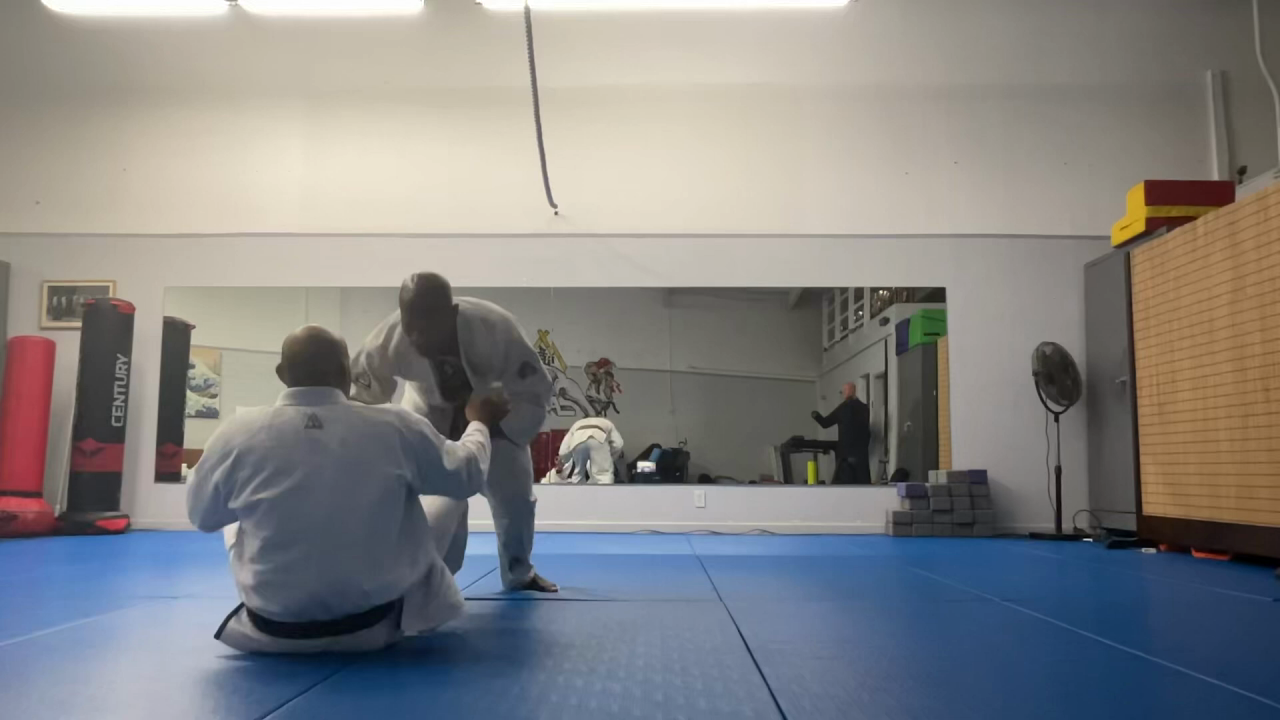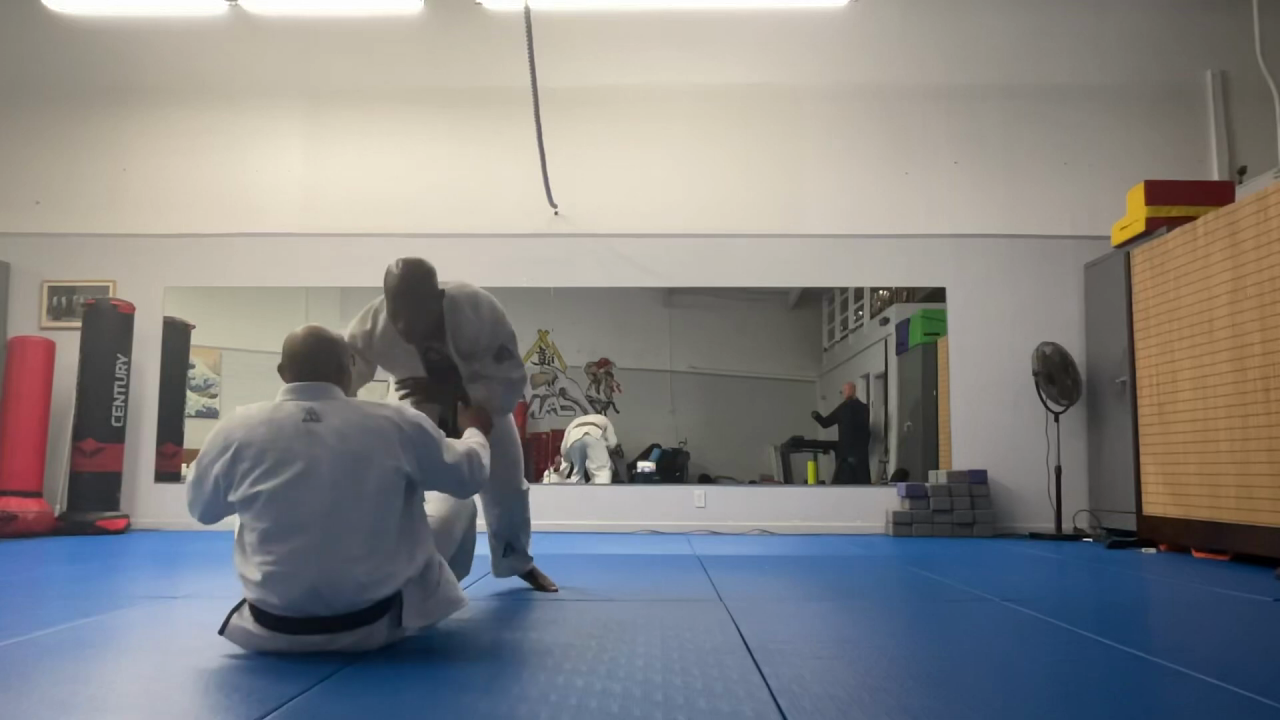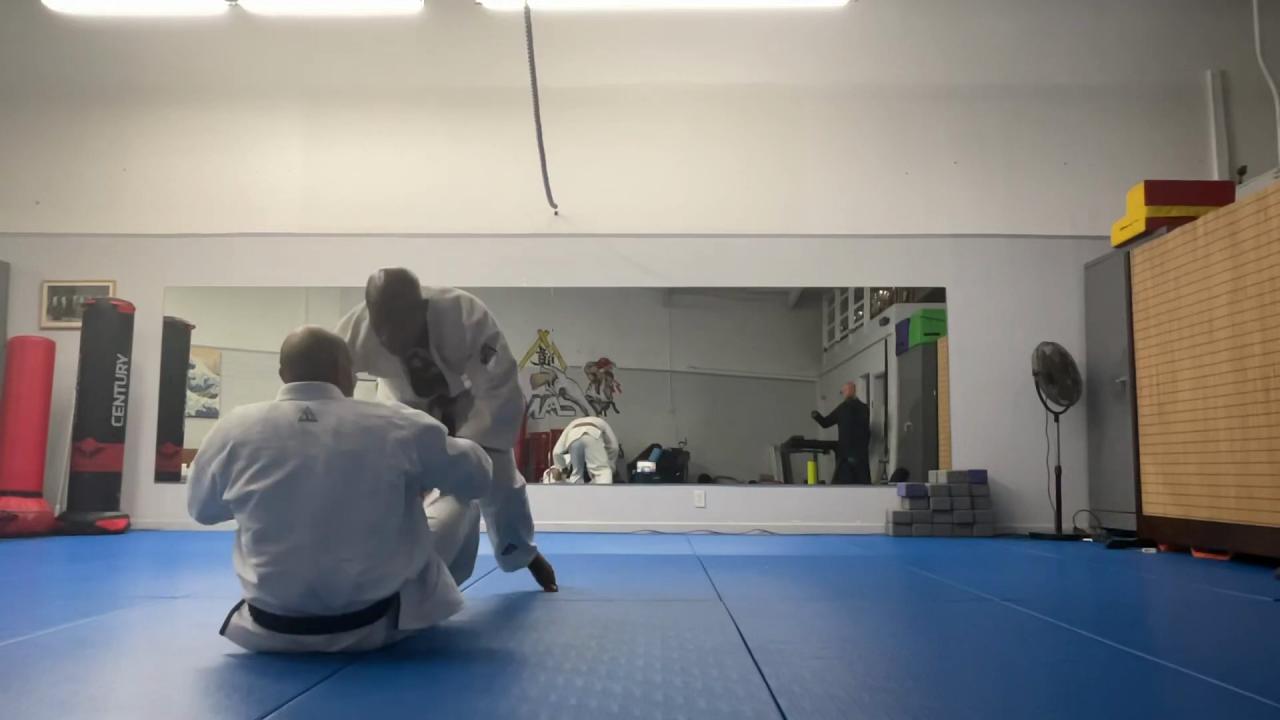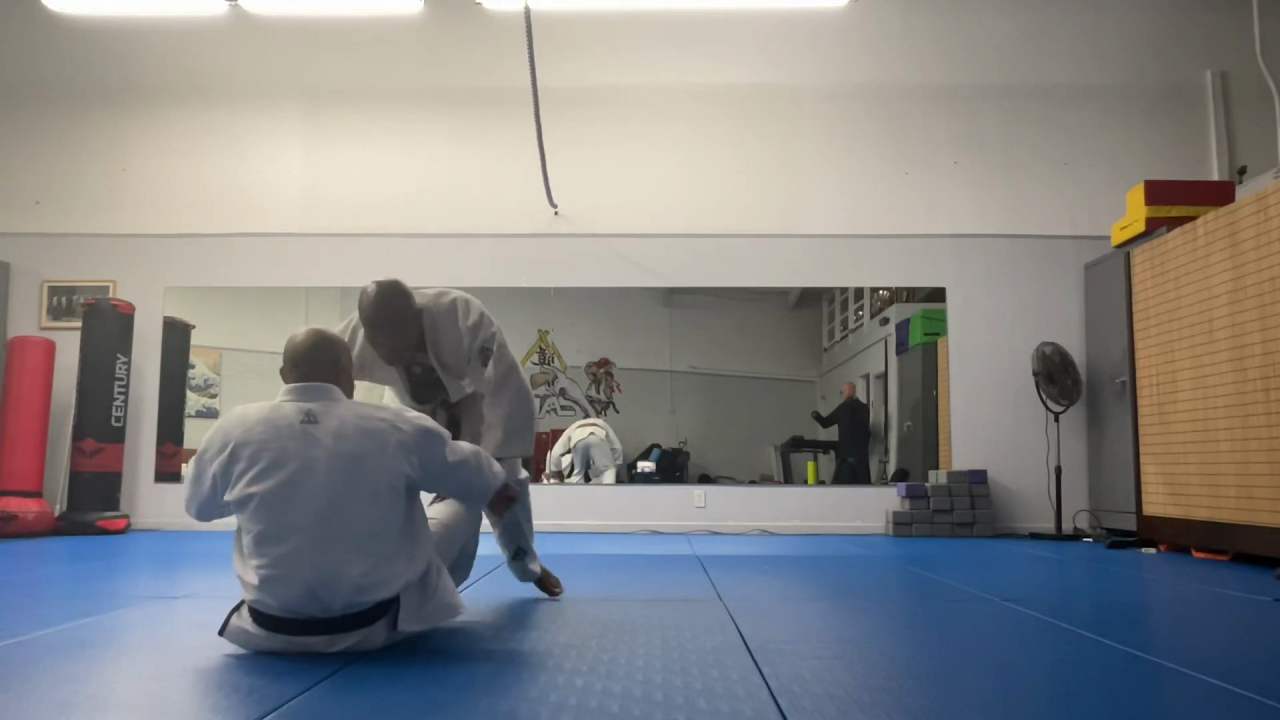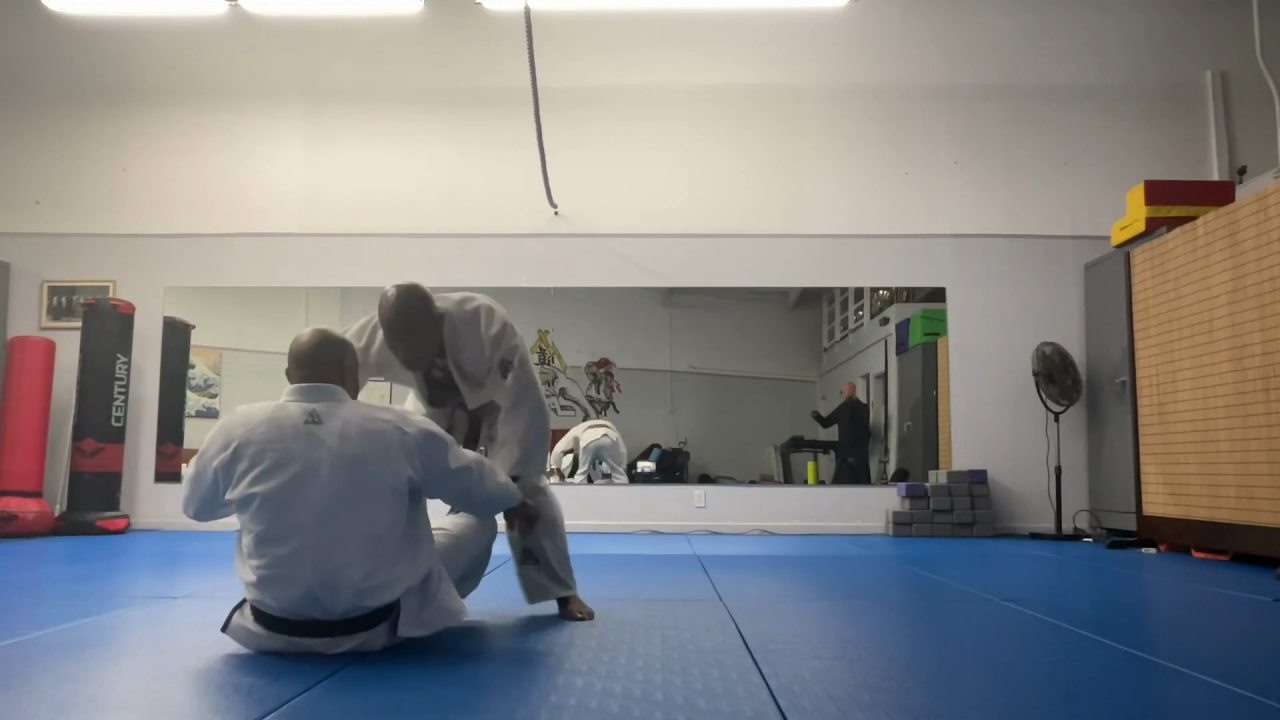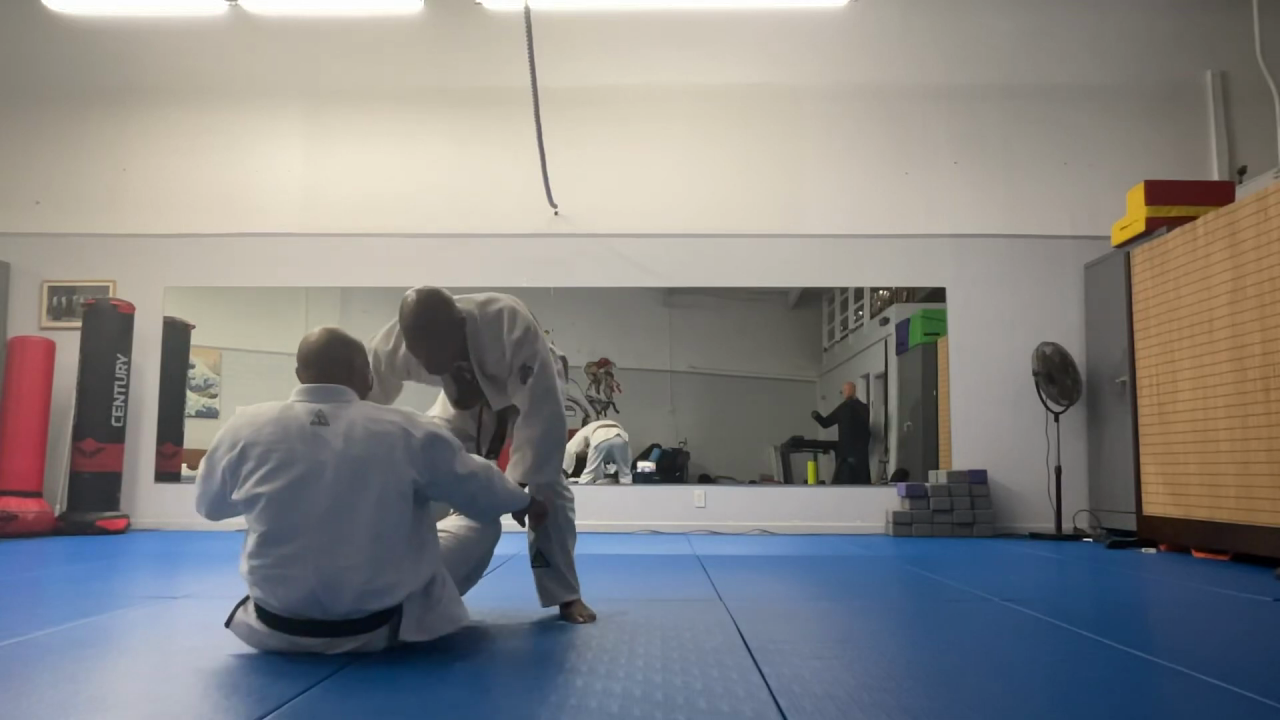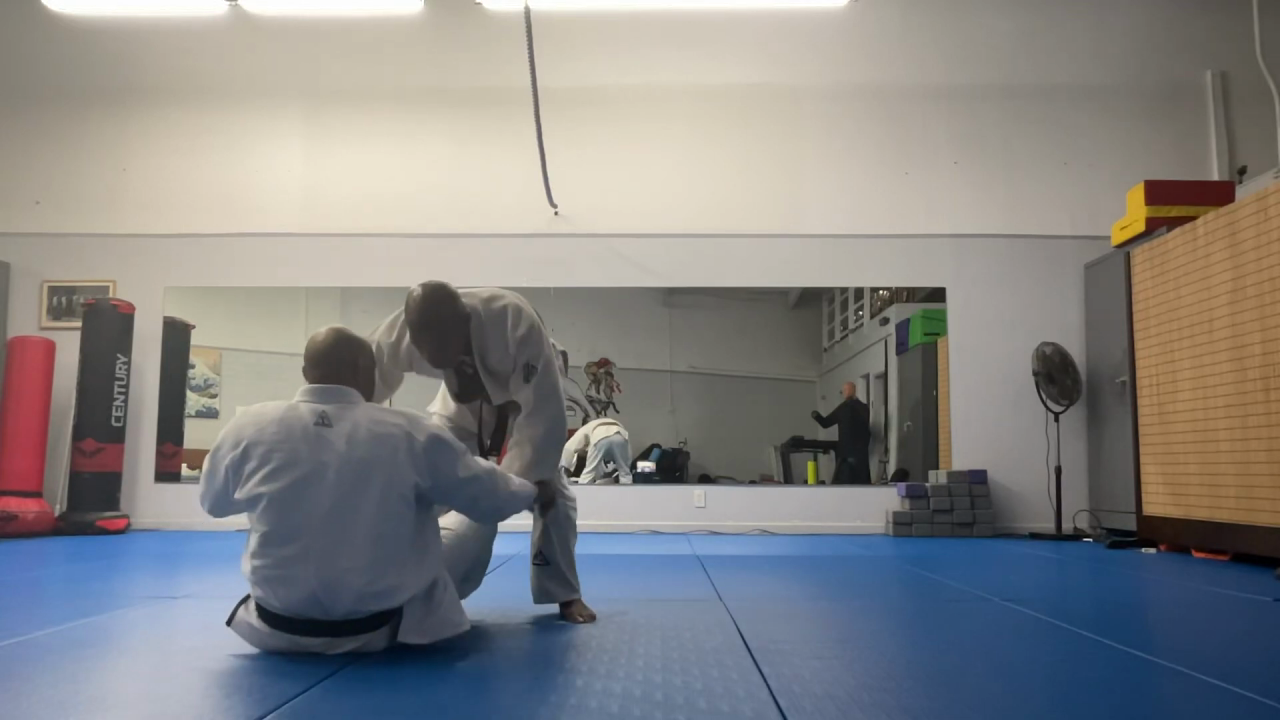
dt=0.2s
person 1, frame 1
left shoulder: (238, 434)
right shoulder: (396, 429)
left elbow: (202, 515)
right elbow: (466, 474)
right wrist: (481, 423)
left hip: (274, 631)
right hip: (374, 626)
right knee: (450, 498)
person 1, frame 2
left shoulder: (237, 429)
right shoulder: (397, 424)
left elbow: (202, 508)
right elbow: (469, 475)
right wrist: (475, 431)
left hip: (275, 628)
right hip: (376, 622)
right knee: (459, 504)
person 1, frame 3
left shoulder: (235, 429)
right shoulder: (396, 425)
left elbow: (202, 509)
right elbow: (475, 475)
left hip: (274, 628)
right hip: (374, 623)
right knee: (458, 503)
person 1, frame 4
left shoulder: (235, 429)
right shoulder: (396, 428)
left elbow: (200, 506)
right elbow: (473, 476)
right wrist: (499, 488)
left hip: (274, 629)
right hip: (375, 623)
right knee: (466, 509)
person 1, frame 5
left shoulder: (238, 429)
right shoulder: (400, 430)
left elbow: (196, 505)
right elbow: (475, 484)
right wrist: (515, 502)
left hip: (274, 629)
right hip: (376, 624)
right knee: (478, 521)
person 1, frame 6
left shoulder: (246, 428)
right shoulder: (406, 431)
left elbow: (210, 504)
right elbow: (482, 489)
right wrist: (524, 503)
left hip: (278, 628)
right hip: (380, 625)
right knee: (482, 524)
person 1, frame 7
left shoulder: (250, 427)
right shoulder: (410, 434)
left elbow: (213, 501)
right elbow: (492, 494)
right wrist: (534, 493)
left hip: (279, 626)
right hip: (380, 626)
right knee: (475, 522)
person 2, frame 1
left shoulder: (495, 326)
right shoulder: (387, 340)
left elbow: (536, 390)
right elbow: (360, 397)
left wrist: (494, 432)
right hip: (430, 411)
left knee: (514, 494)
left ankle: (520, 572)
person 2, frame 2
left shoulder: (480, 310)
right shoulder: (370, 326)
left elbow: (510, 381)
left wrist: (452, 400)
left hip: (480, 401)
right hip: (415, 402)
left knee: (505, 485)
left ankle: (518, 562)
person 2, frame 3
left shoulder: (466, 315)
right shoulder: (354, 331)
left elbow: (503, 388)
left hip: (469, 402)
right hip: (407, 407)
left knee: (499, 484)
left ankle: (524, 552)
person 2, frame 4
left shoulder: (463, 316)
right shoulder: (351, 340)
left elbow: (508, 392)
left hip: (475, 400)
right hip: (413, 408)
left knee: (505, 481)
left ankle: (527, 565)
person 2, frame 5
left shoulder: (486, 324)
right shoulder: (367, 338)
left elbow: (525, 407)
left hip: (498, 401)
right hip: (433, 408)
left knee: (528, 487)
left ankle: (560, 590)
person 2, frame 6
left shoulder: (511, 326)
right shoulder: (395, 342)
left elbow: (543, 415)
left wrist: (515, 486)
left hip: (531, 394)
right hip: (463, 405)
left knee: (547, 487)
left ankle: (565, 594)
person 2, frame 7
left shoulder: (514, 322)
right shoulder: (397, 334)
left elbow: (544, 414)
left hip: (530, 390)
right hip: (463, 400)
left ankle: (565, 594)
